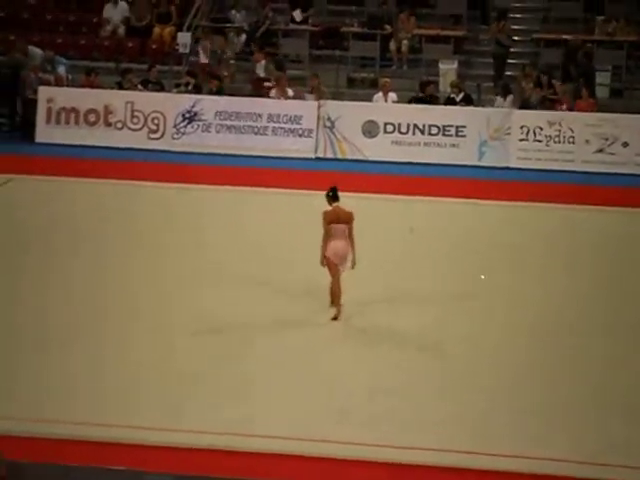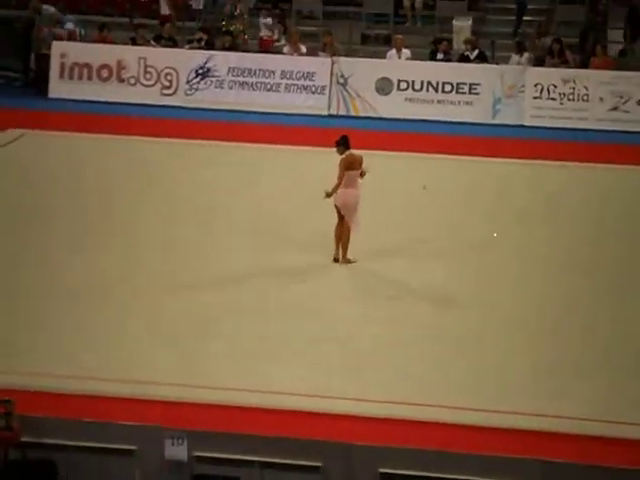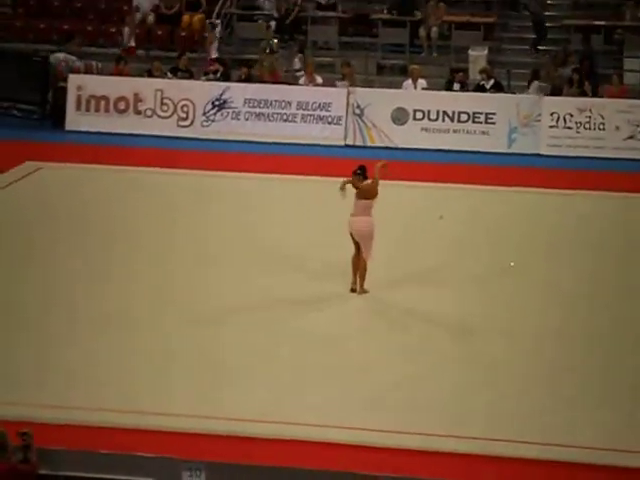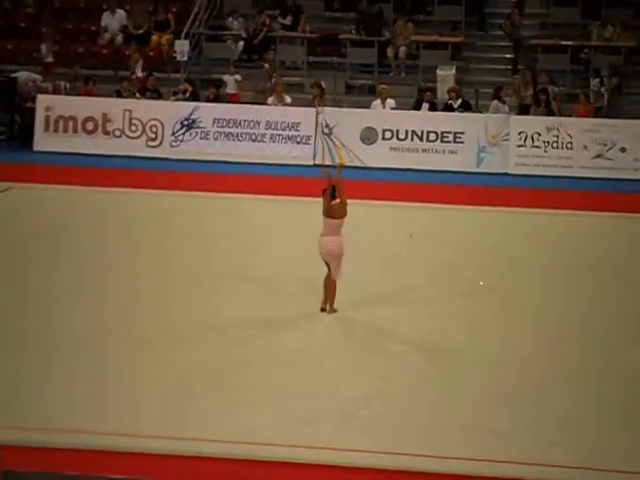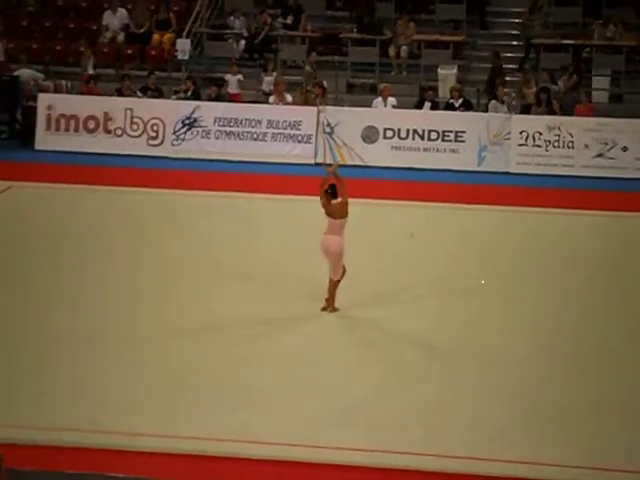
dt=0.7s
person 1, frame 1
left shoulder: (326, 214)
right shoulder: (349, 214)
left elbow: (326, 235)
right elbow: (350, 236)
left wrist: (322, 254)
right wrist: (354, 255)
left hip: (331, 247)
right hip: (343, 247)
left knee: (335, 279)
right knee: (335, 276)
left ankle: (338, 309)
right ankle: (334, 301)
person 1, frame 2
left shoulder: (344, 160)
right shoulder: (359, 158)
left elbow: (340, 180)
left wrist: (332, 192)
left hip: (341, 193)
right hip: (353, 194)
left knee: (340, 222)
right knee: (347, 226)
left ankle: (337, 252)
right ankle: (344, 257)
person 1, frame 3
left shoulder: (361, 189)
right shoulder: (374, 185)
left elbow: (352, 181)
right elbow: (376, 172)
left wrist: (344, 183)
right wrist: (381, 165)
left hip: (354, 222)
right hip: (366, 223)
left knee: (357, 251)
right knee: (364, 255)
left ankle: (354, 282)
right ankle: (361, 287)
person 1, frame 4
left shoulder: (327, 208)
right shoulder: (343, 206)
left elbow: (329, 190)
right elbow: (340, 188)
left wrist: (329, 177)
right wrist: (338, 172)
left hip: (323, 241)
right hip: (336, 242)
left knee: (330, 272)
right knee: (334, 276)
left ankle: (324, 301)
right ankle: (330, 306)
person 1, frame 5
left shoulder: (327, 208)
right shoulder: (344, 204)
left elbow: (321, 190)
right elbow: (342, 186)
left wrist: (328, 175)
right wrist: (335, 173)
left hip: (326, 240)
right hip: (336, 243)
left knee: (340, 271)
right knee: (335, 275)
left ankle: (329, 300)
right ankle: (330, 305)
